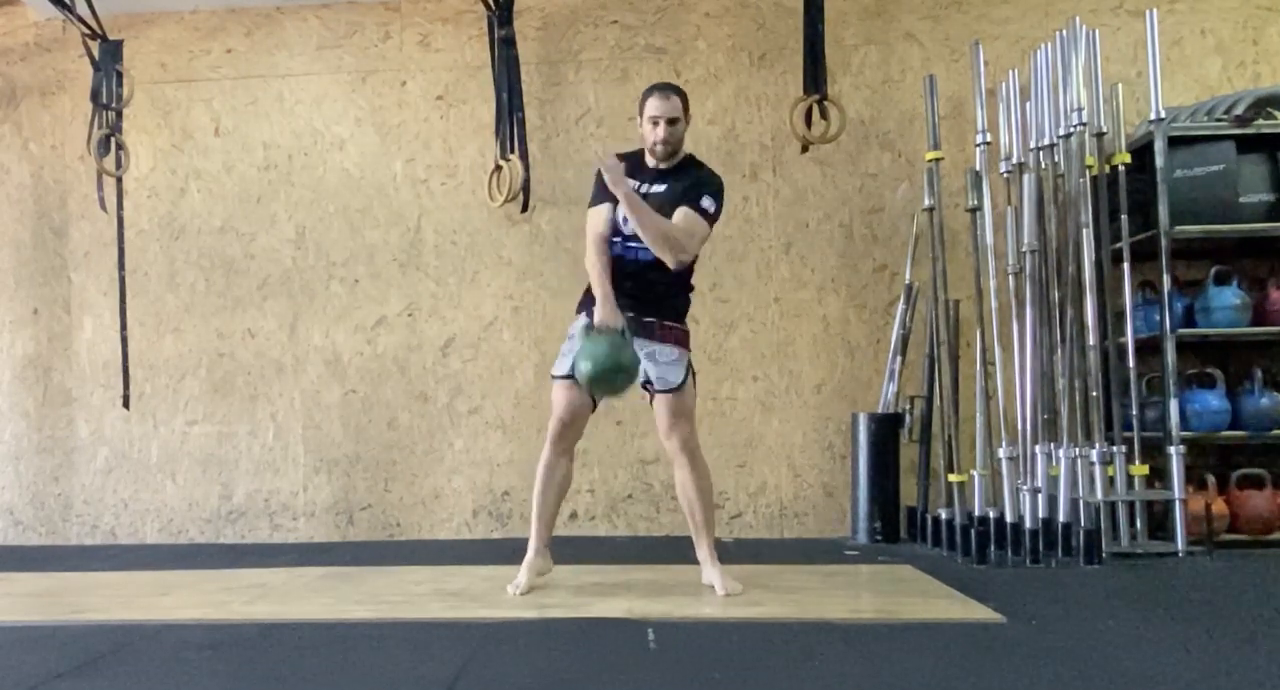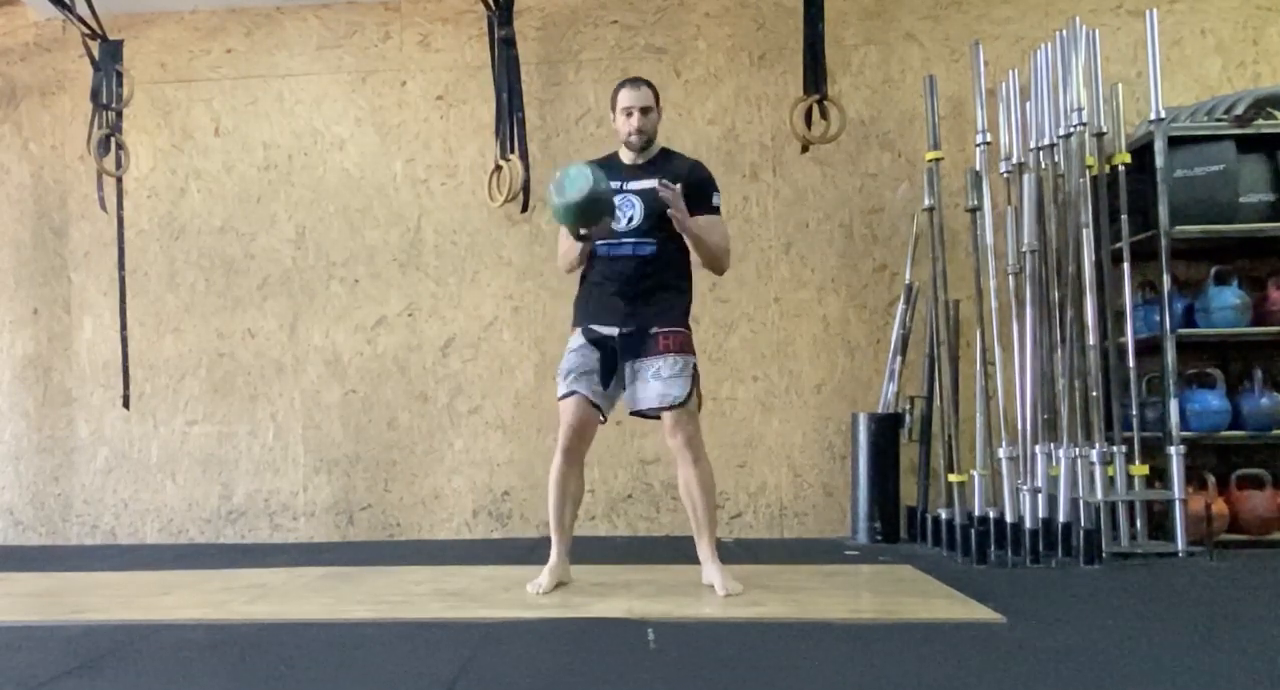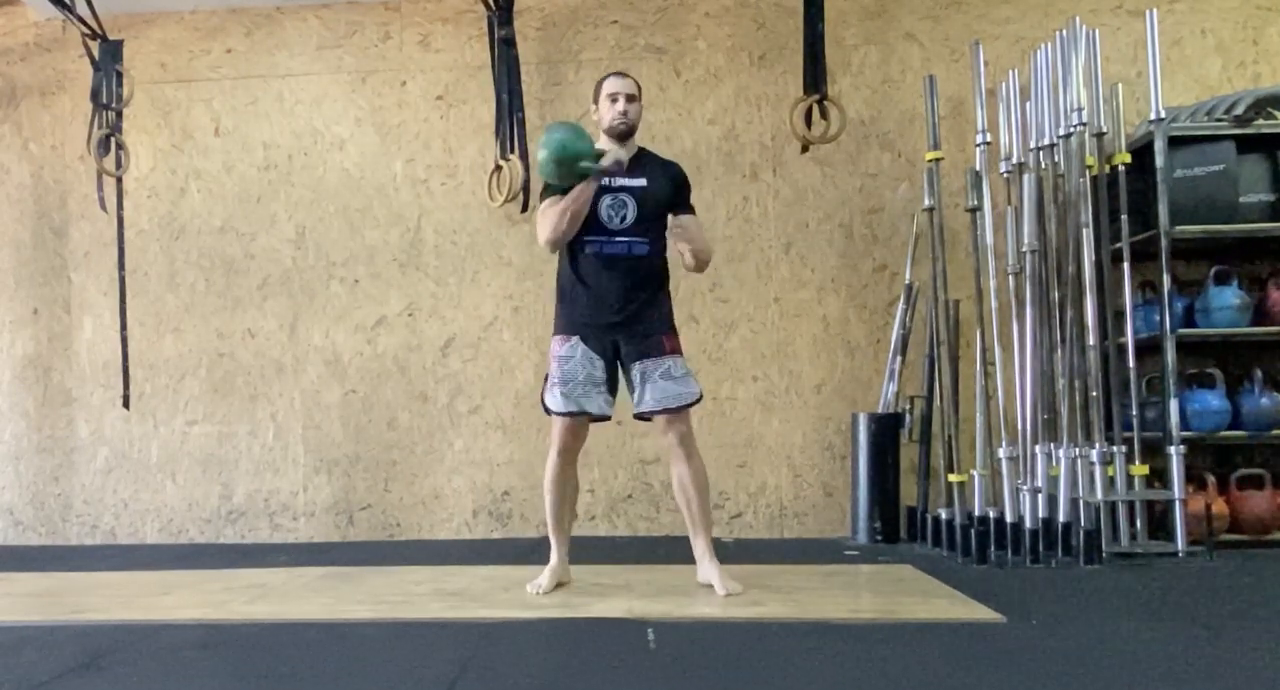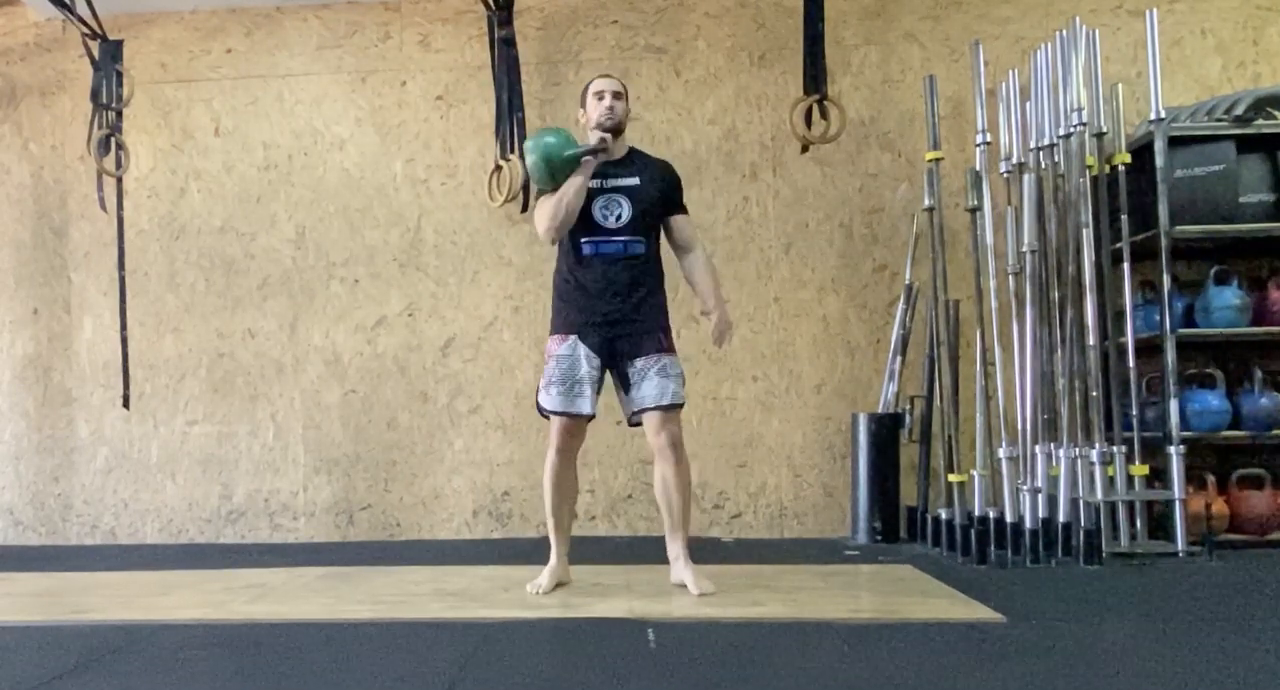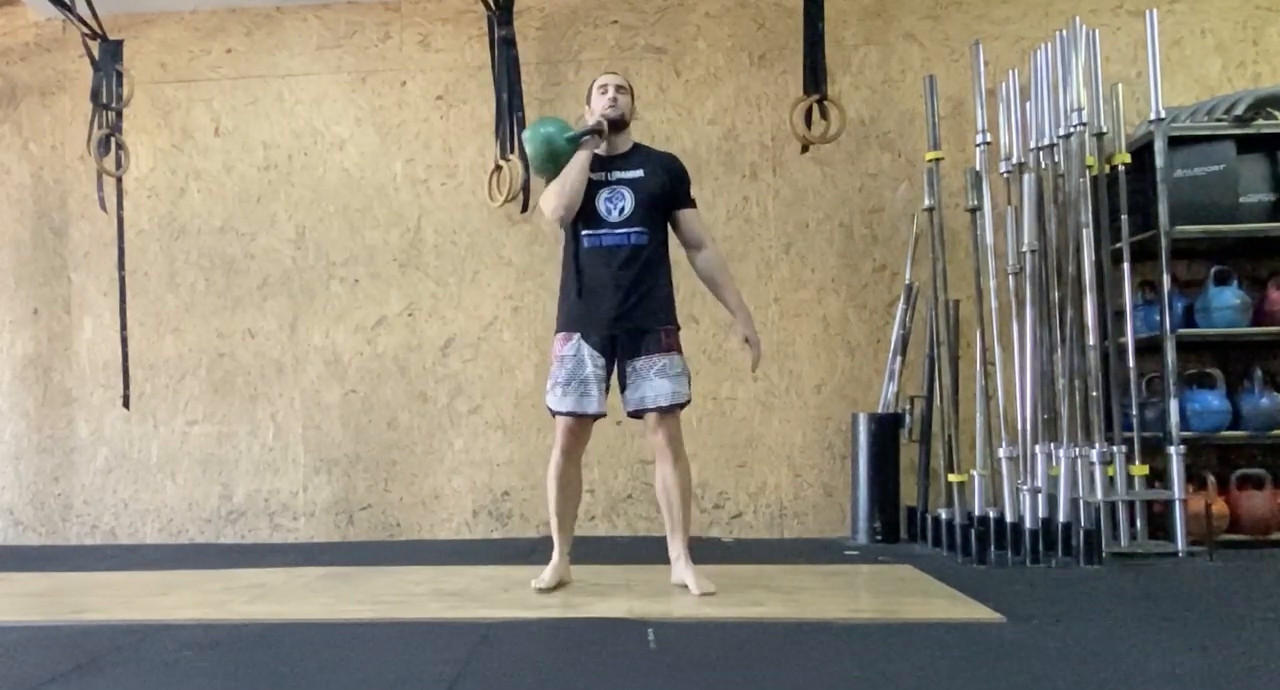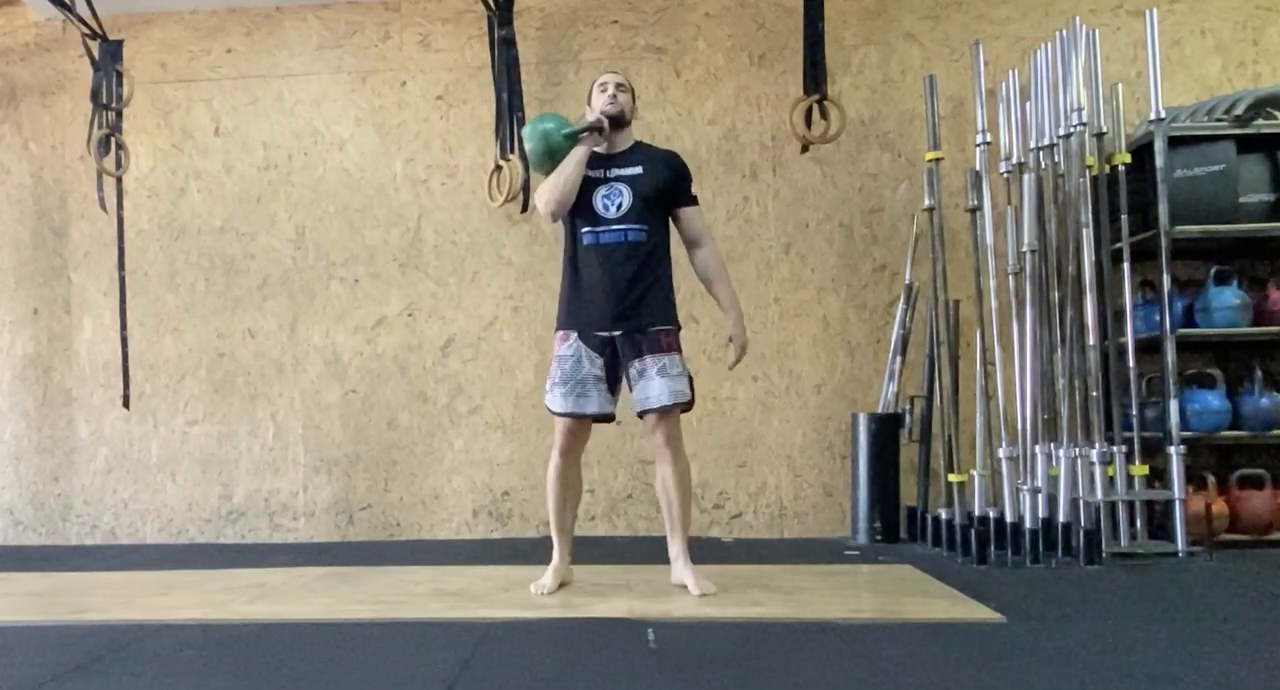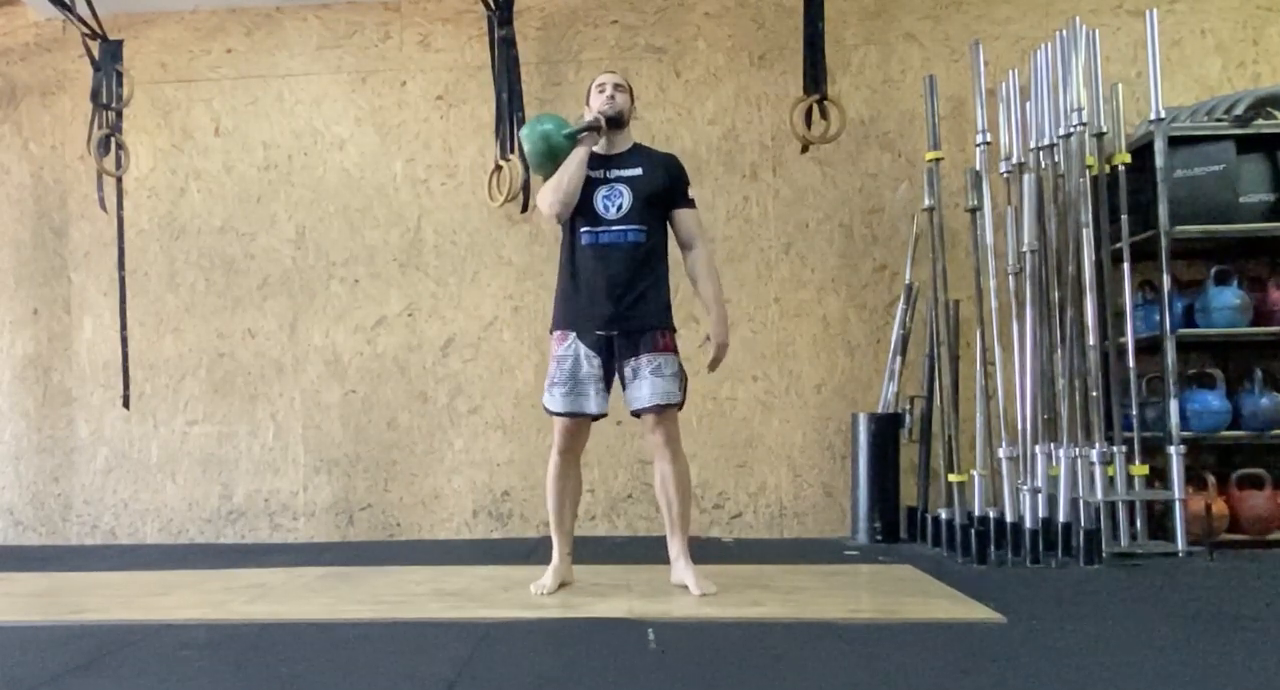
dt=0.2s
person 1, frame 1
left shoulder: (703, 183)
right shoulder: (613, 170)
left elbow: (677, 251)
right elbow: (595, 239)
left wrist: (626, 192)
right wrist: (604, 303)
left hip: (659, 320)
right hip: (599, 312)
left knee: (680, 438)
right knee: (560, 428)
left ankle: (710, 563)
right ankle: (536, 555)
person 1, frame 2
left shoulder: (690, 174)
right shoulder: (593, 174)
left elbow: (719, 261)
right elbow: (568, 260)
left wrist: (687, 220)
right wrist: (581, 240)
left hip: (660, 326)
right hip: (595, 325)
left knee: (685, 439)
right knee: (570, 438)
left ankle: (711, 563)
right ankle: (557, 560)
person 1, frame 3
left shoulder: (667, 174)
left elbow: (698, 255)
right elbow: (550, 237)
left wrist: (692, 248)
right wrist: (594, 171)
left hip: (650, 327)
right hip: (580, 327)
left knee: (679, 438)
right knee: (564, 442)
left ankle: (707, 560)
right ankle: (558, 561)
person 1, frame 4
left shoulder: (658, 174)
right shoulder: (563, 170)
left elbow: (688, 248)
right elbow: (550, 229)
left wrist: (715, 302)
right wrist: (588, 162)
left hip: (645, 327)
right hip: (577, 327)
left knee: (667, 437)
right knee: (563, 439)
left ankle: (680, 559)
right ankle: (558, 560)
person 1, frame 5
left shoulder: (664, 167)
right shoulder: (569, 163)
left elbow: (700, 247)
right elbow: (555, 213)
left wrist: (740, 312)
right wrist: (585, 147)
left hip: (650, 324)
right hip: (581, 325)
left knee: (666, 436)
right knee: (567, 440)
left ankle: (681, 561)
right ankle: (559, 559)
person 1, frame 6
left shoulder: (665, 164)
right shoulder: (569, 160)
left elbow: (700, 244)
right elbow: (549, 206)
left wrist: (732, 312)
right wrist: (585, 142)
left hip: (651, 324)
right hip: (582, 324)
left knee: (666, 435)
right knee: (567, 440)
left ankle: (681, 560)
right ankle: (560, 560)
person 1, frame 7
left shoulder: (663, 166)
right shoulder: (568, 161)
left elbow: (694, 246)
right elbow: (554, 208)
left wrist: (717, 315)
right wrist: (583, 144)
left hip: (646, 324)
right hip: (578, 324)
left knee: (664, 434)
right knee: (565, 440)
left ankle: (682, 561)
right ankle: (560, 560)
